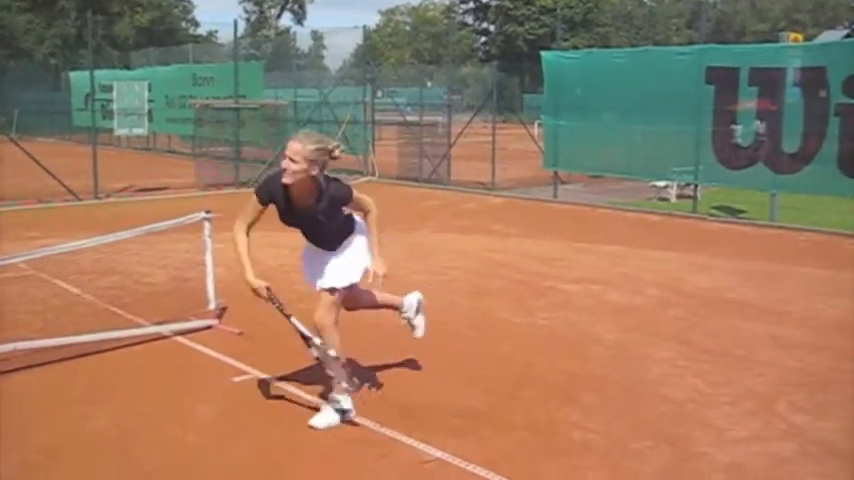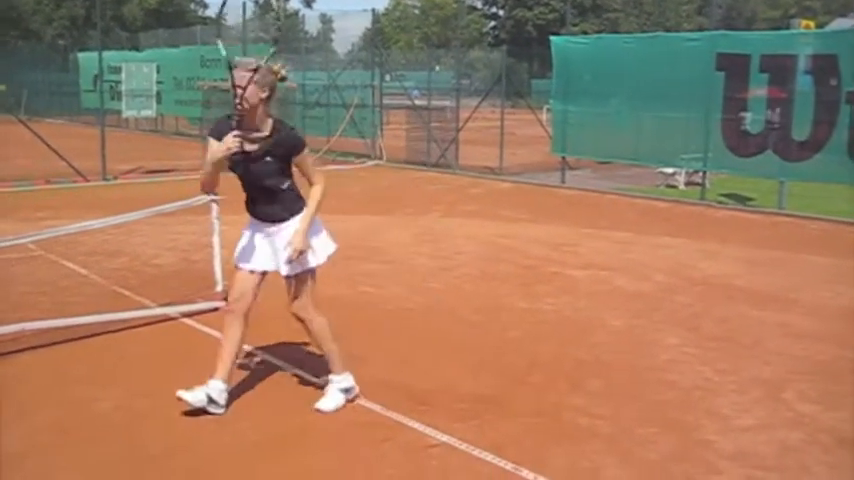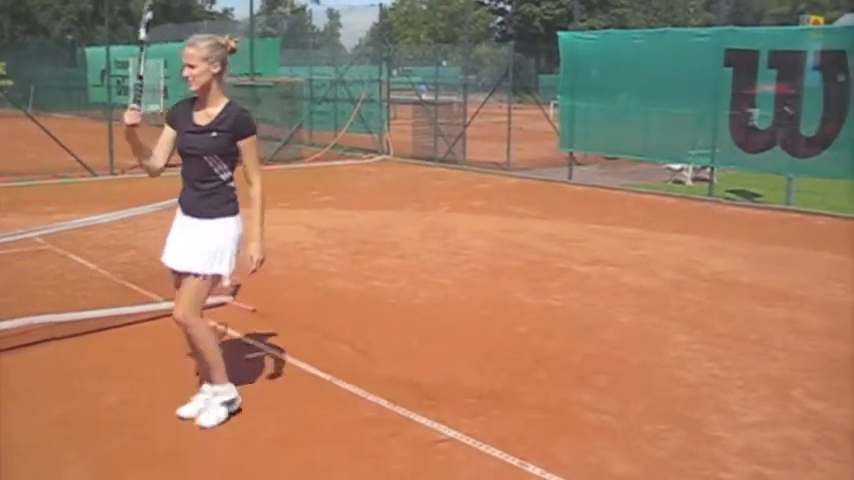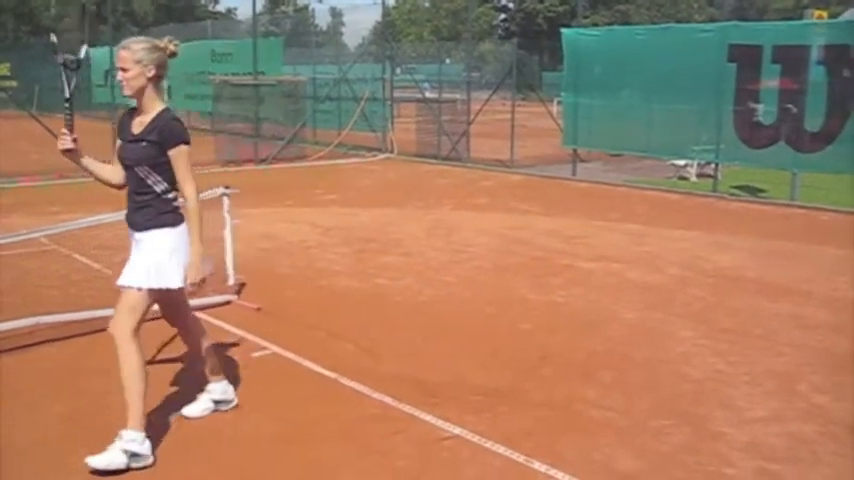
dt=0.4s
person 1, frame 1
left shoulder: (333, 192)
right shoulder: (271, 187)
left elbow: (371, 210)
right elbow: (241, 227)
left wrist: (377, 256)
right wrist: (249, 272)
left hip: (347, 245)
right hip: (317, 247)
left knee: (323, 319)
right knee: (349, 301)
left ankle: (341, 401)
right ankle: (407, 303)
person 1, frame 2
left shoulder: (285, 137)
right shoulder: (226, 129)
left elbow: (318, 183)
right elbow: (207, 187)
left wrist: (301, 232)
right wrist: (216, 156)
left hip: (290, 227)
right hip: (258, 229)
left knee: (302, 309)
right knee: (237, 305)
left ankle: (342, 381)
right ankle: (215, 389)
person 1, frame 3
left shoulder: (237, 119)
right shoulder: (180, 112)
left elbow: (255, 182)
right elbow: (155, 165)
left wrist: (257, 237)
right wrist: (132, 134)
left hip: (217, 226)
right hip: (185, 221)
left knee: (185, 314)
right knee: (192, 312)
left ankle: (218, 391)
right ankle: (218, 388)
person 1, frame 4
left shoulder: (170, 126)
right shoulder: (128, 123)
left elbow: (190, 193)
left wrist: (196, 256)
right wrist: (78, 157)
left hip: (163, 239)
right hip: (151, 235)
left knee: (122, 330)
right knee: (180, 317)
left ankle: (135, 441)
right ankle: (220, 387)
